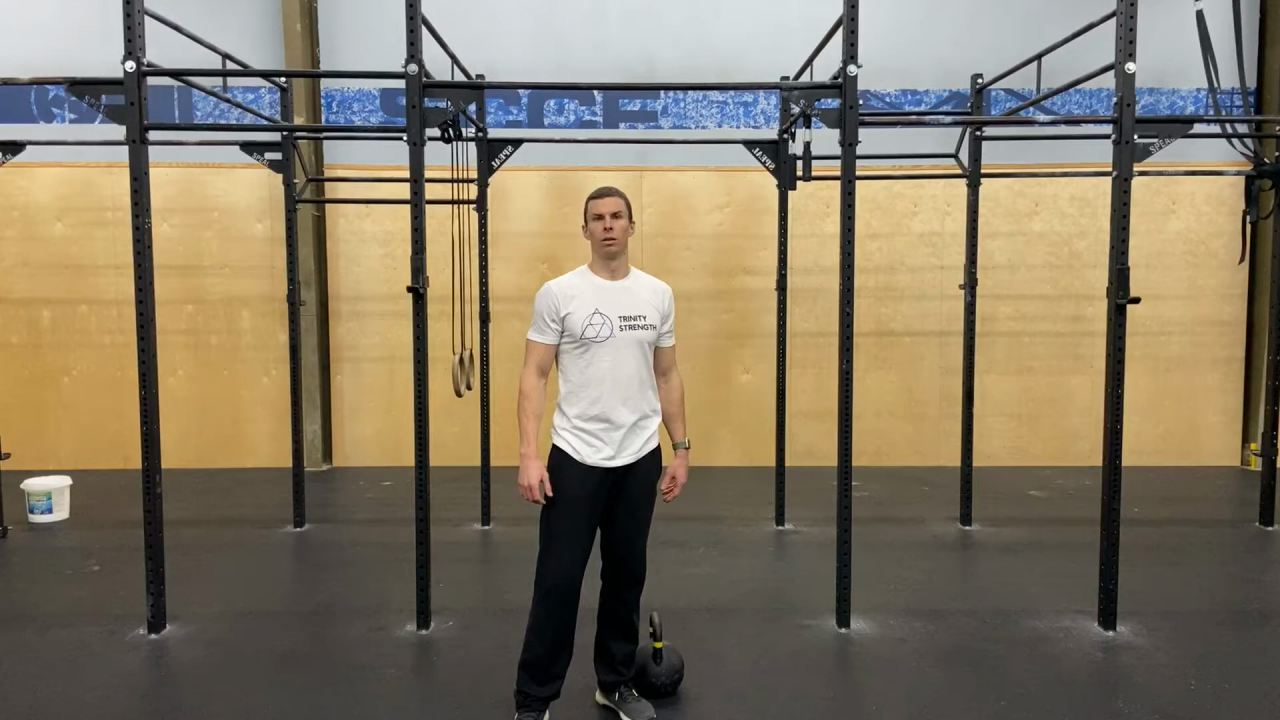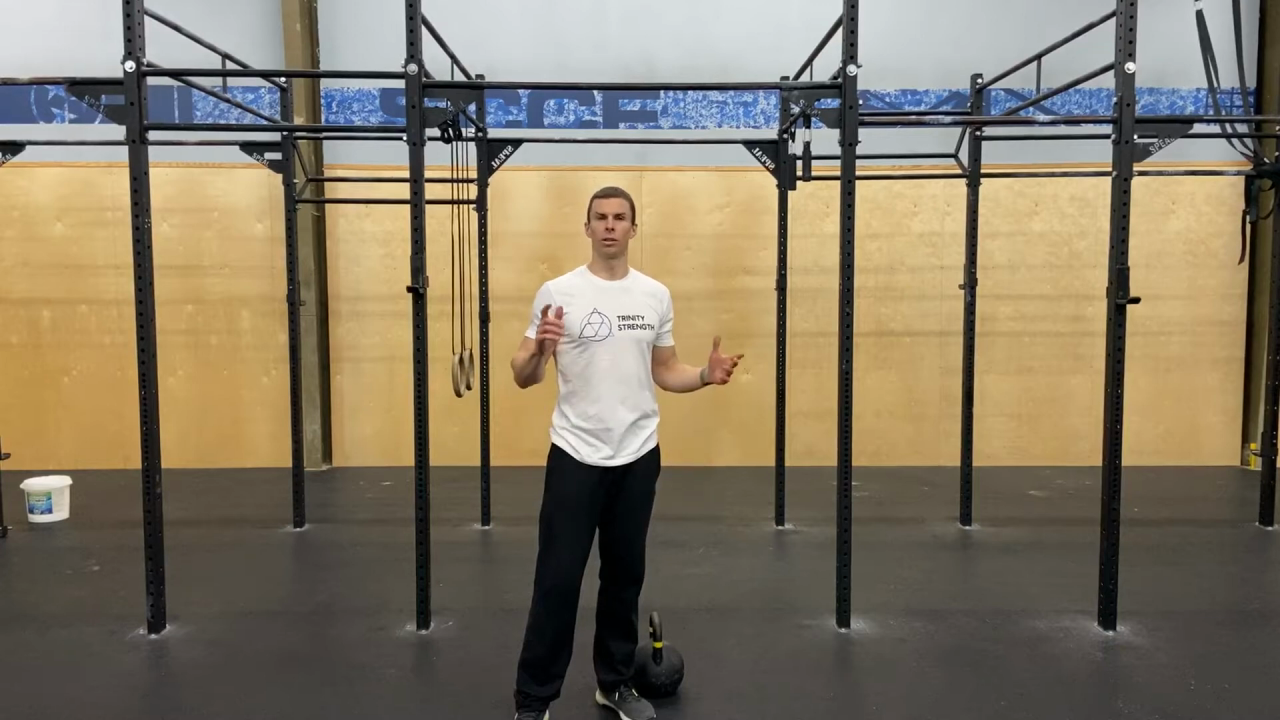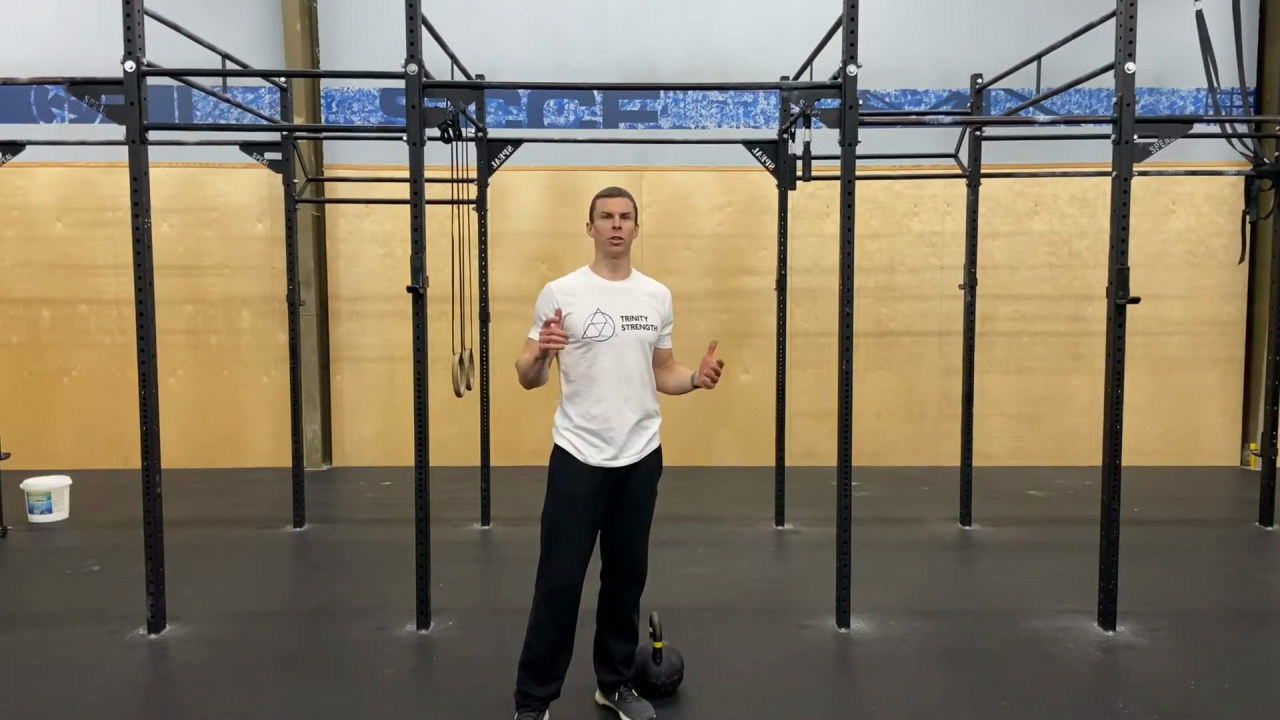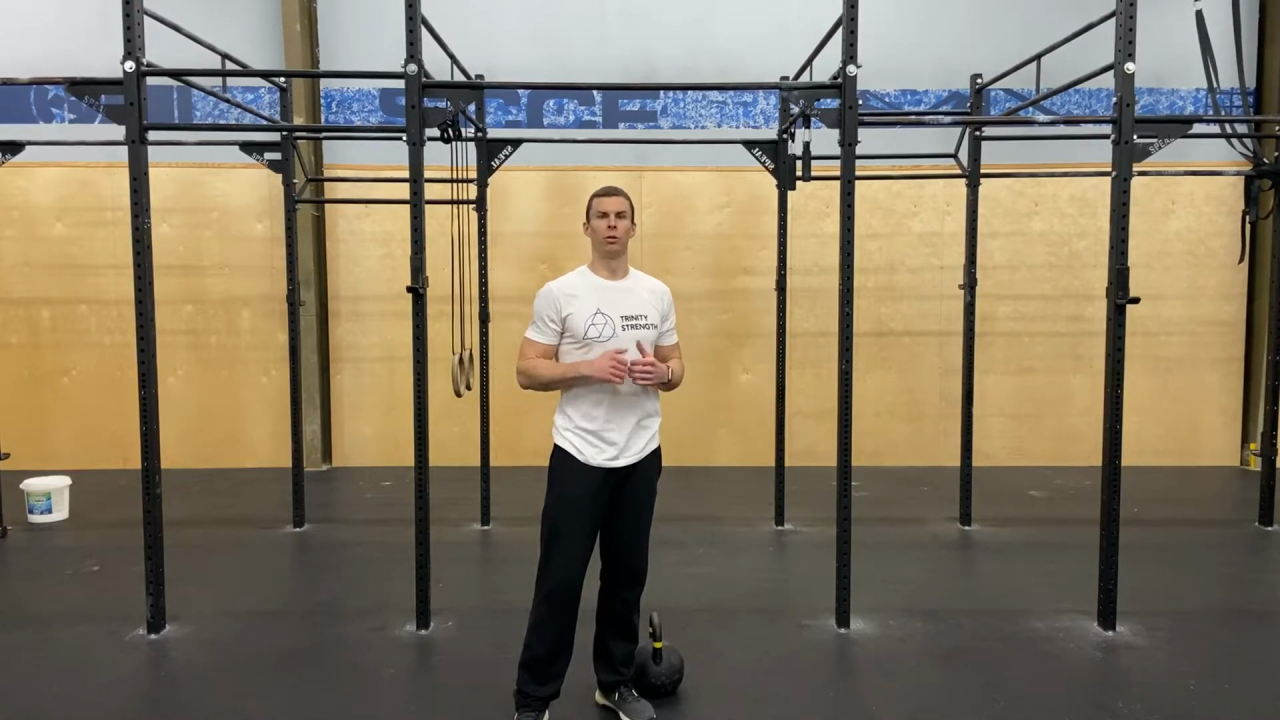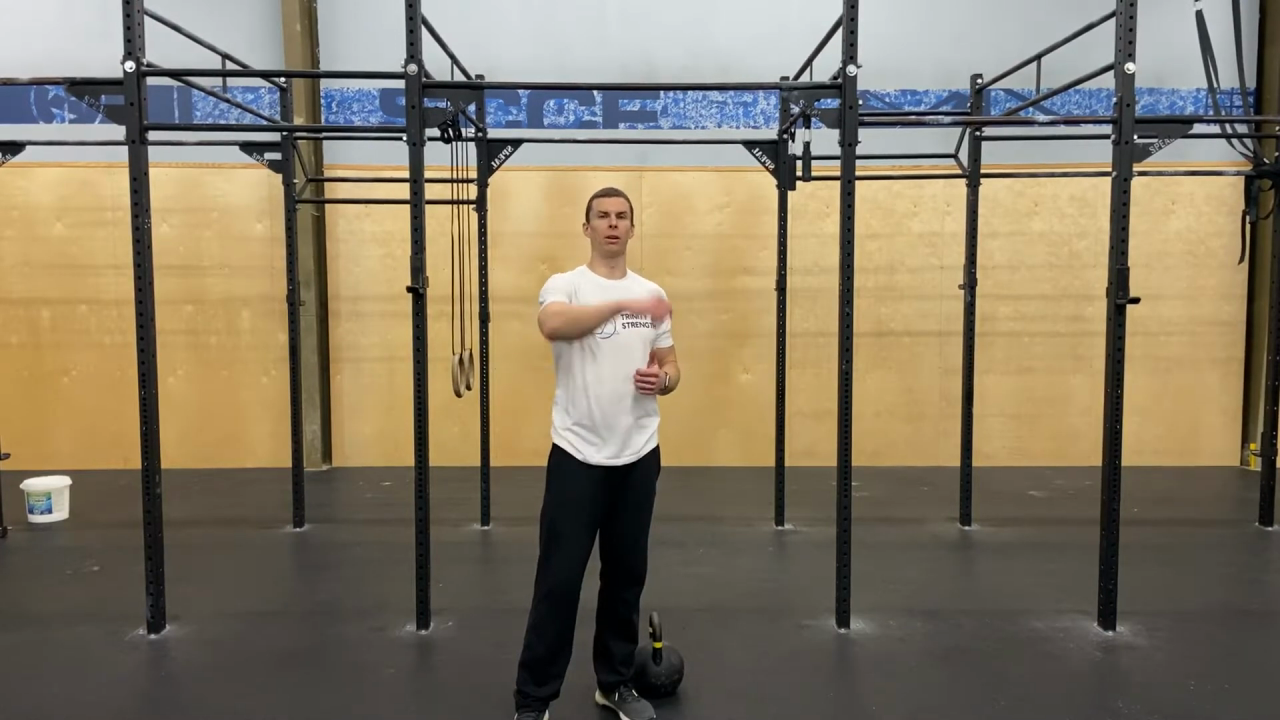
dt=1s
person 1, frame 1
left shoulder: (658, 294)
right shoulder: (558, 293)
left elbow: (666, 377)
right elbow: (534, 376)
left wrist: (680, 449)
right wrist: (528, 455)
left hip: (639, 458)
right hip: (576, 457)
left knee: (626, 576)
right knee: (559, 579)
person 1, frame 2
left shoulder: (656, 294)
right shoulder: (558, 292)
left elbow: (664, 370)
right elbow: (522, 375)
left wrist: (705, 374)
right wrist: (538, 350)
left hip: (638, 456)
right hip: (576, 456)
left knee: (624, 575)
right knee: (558, 578)
person 1, frame 3
left shoulder: (657, 296)
right shoulder: (560, 293)
left elbow: (662, 372)
right elbow: (528, 377)
left wrist: (697, 377)
right wrist: (541, 353)
left hip: (640, 457)
right hip: (578, 456)
left knee: (626, 576)
right knee: (560, 579)
person 1, frame 4
left shoulder: (657, 293)
right shoulder: (558, 293)
left elbow: (676, 366)
right elbow: (527, 370)
left wrist: (662, 373)
right wrist: (585, 367)
left hip: (640, 457)
right hip: (578, 457)
left knee: (627, 576)
right knee: (560, 580)
person 1, frame 5
left shoulder: (651, 293)
right shoulder: (565, 289)
left elbow: (670, 367)
right elbow: (554, 325)
left wrist: (662, 377)
right wrist: (623, 304)
left hip: (639, 457)
right hip: (578, 457)
left knee: (627, 575)
right knee: (559, 580)
